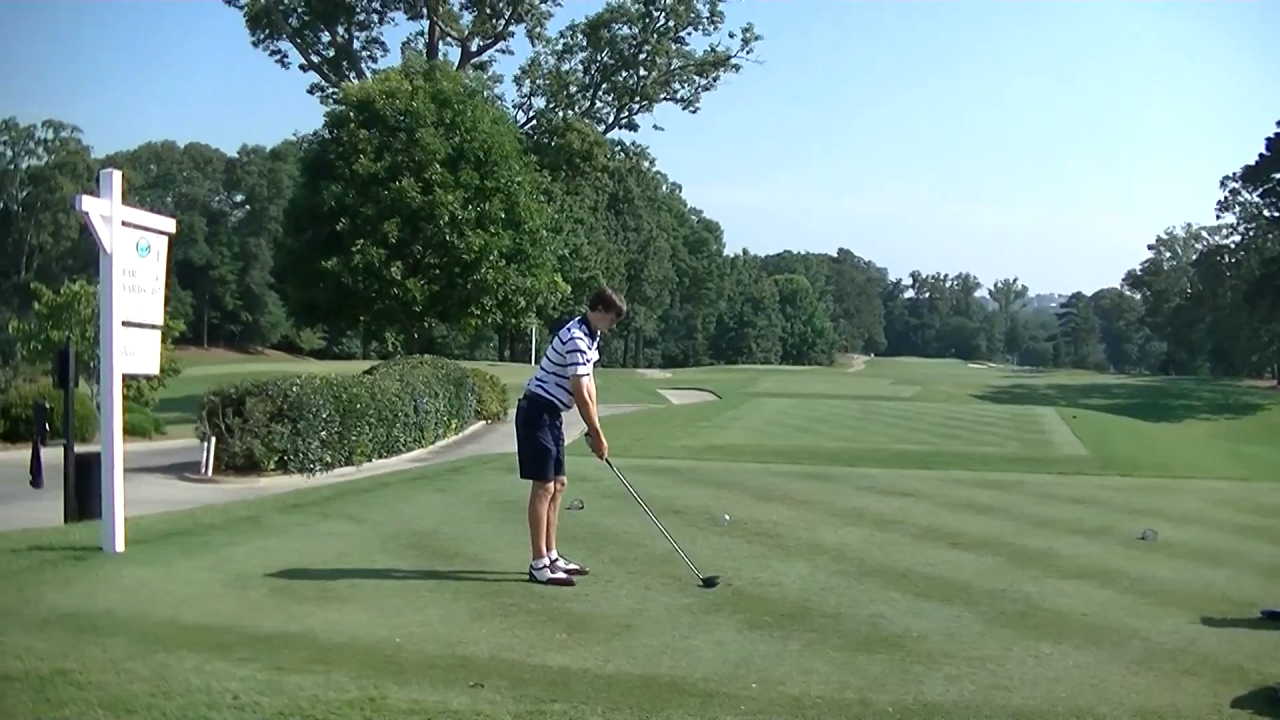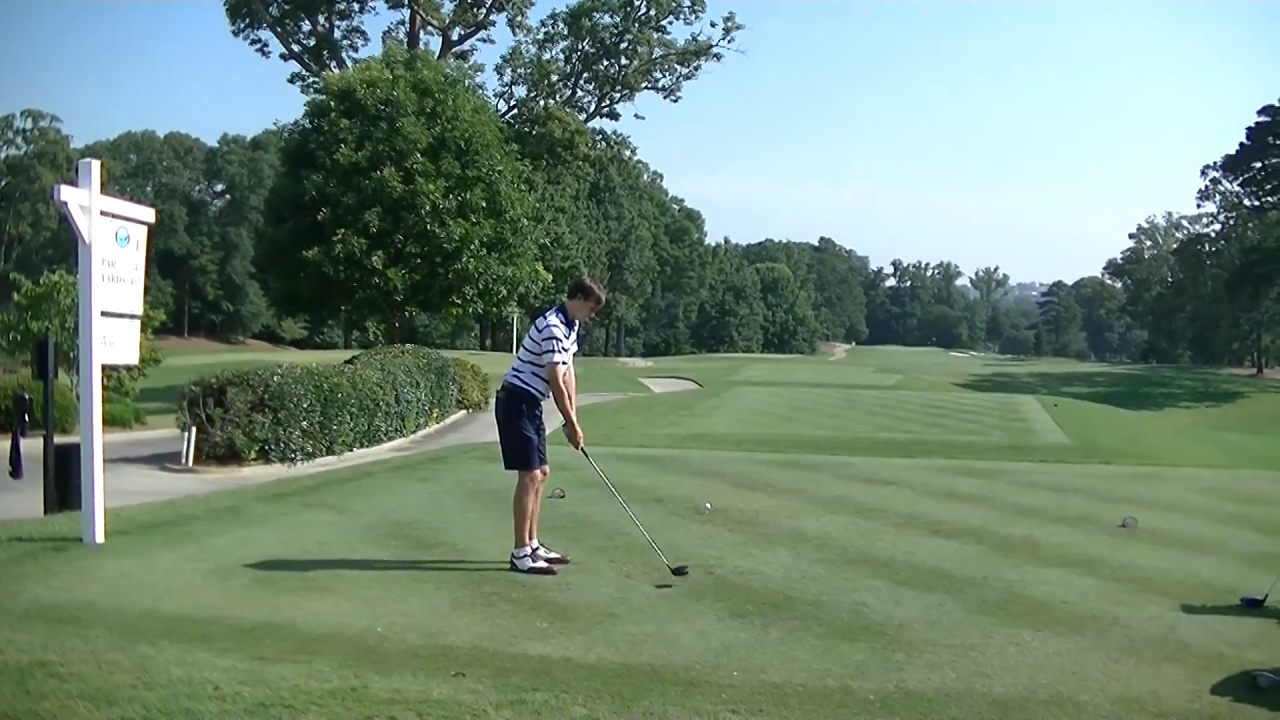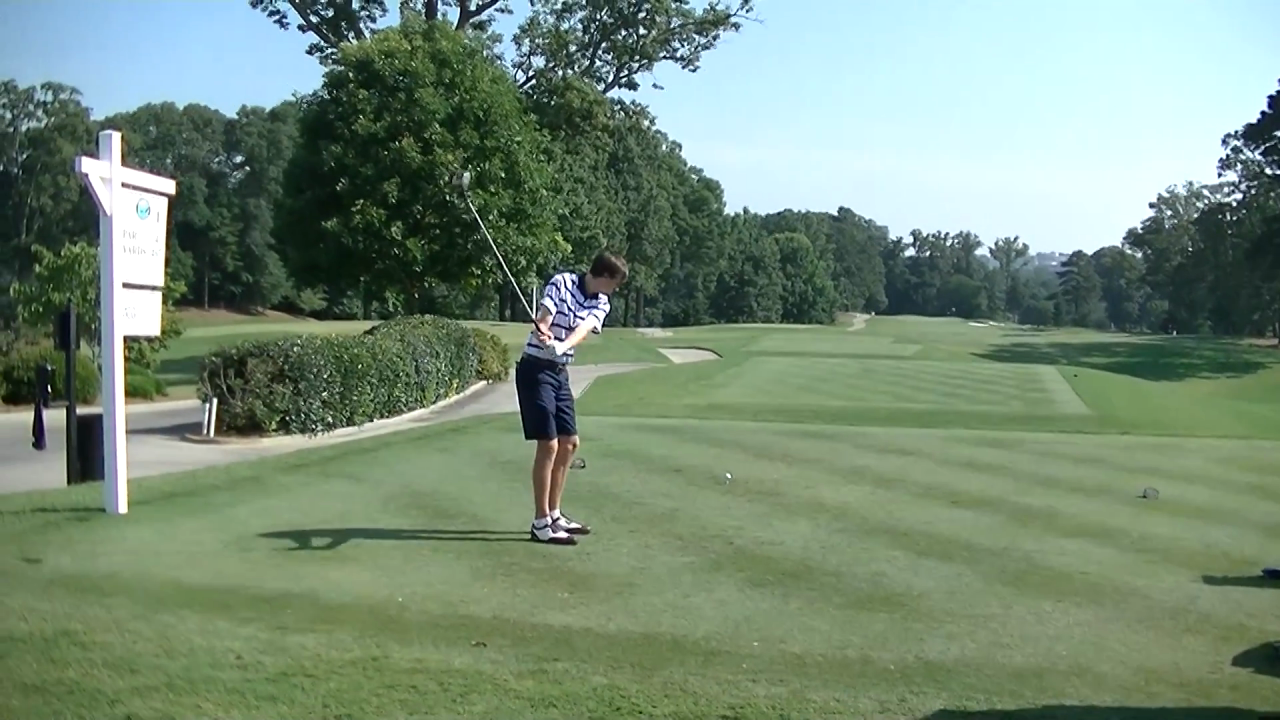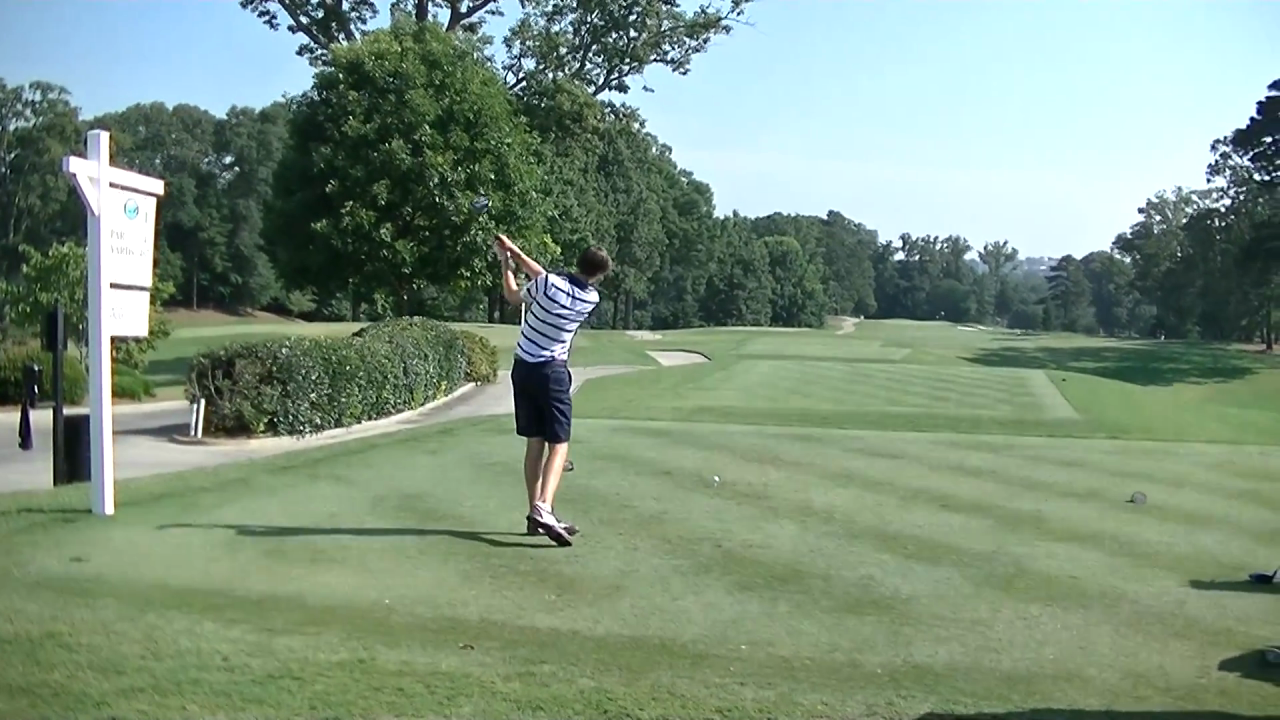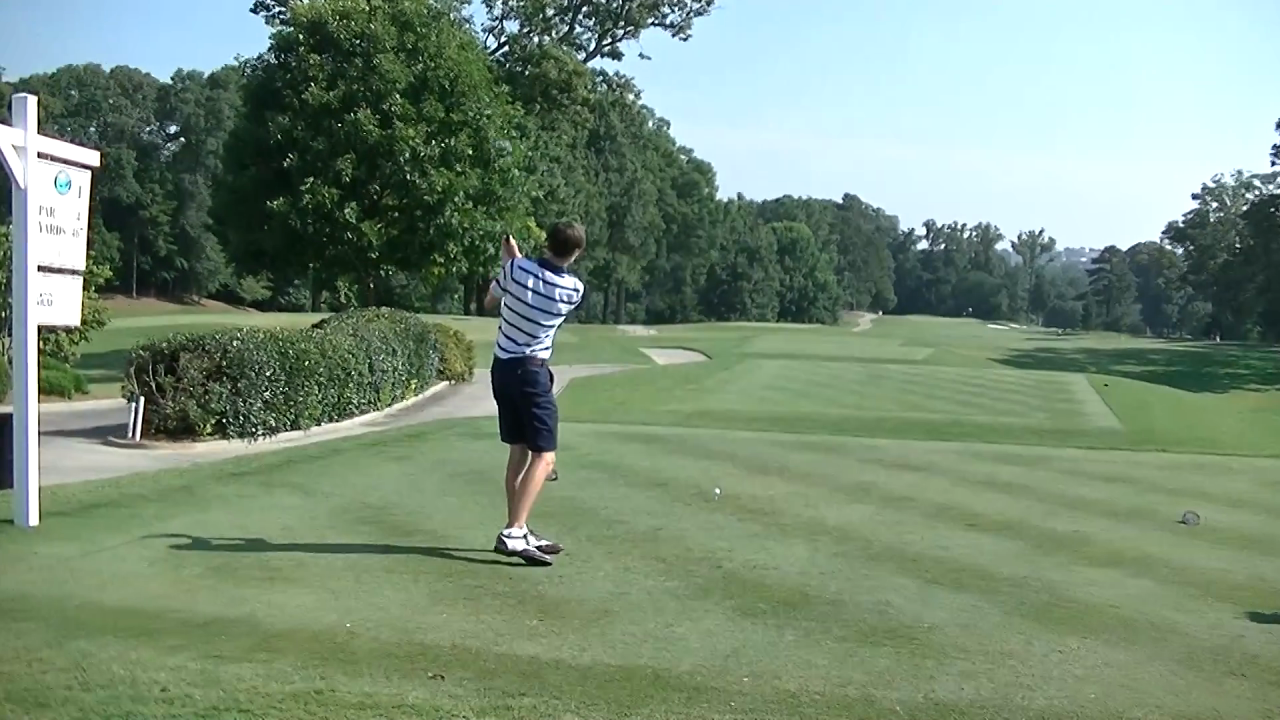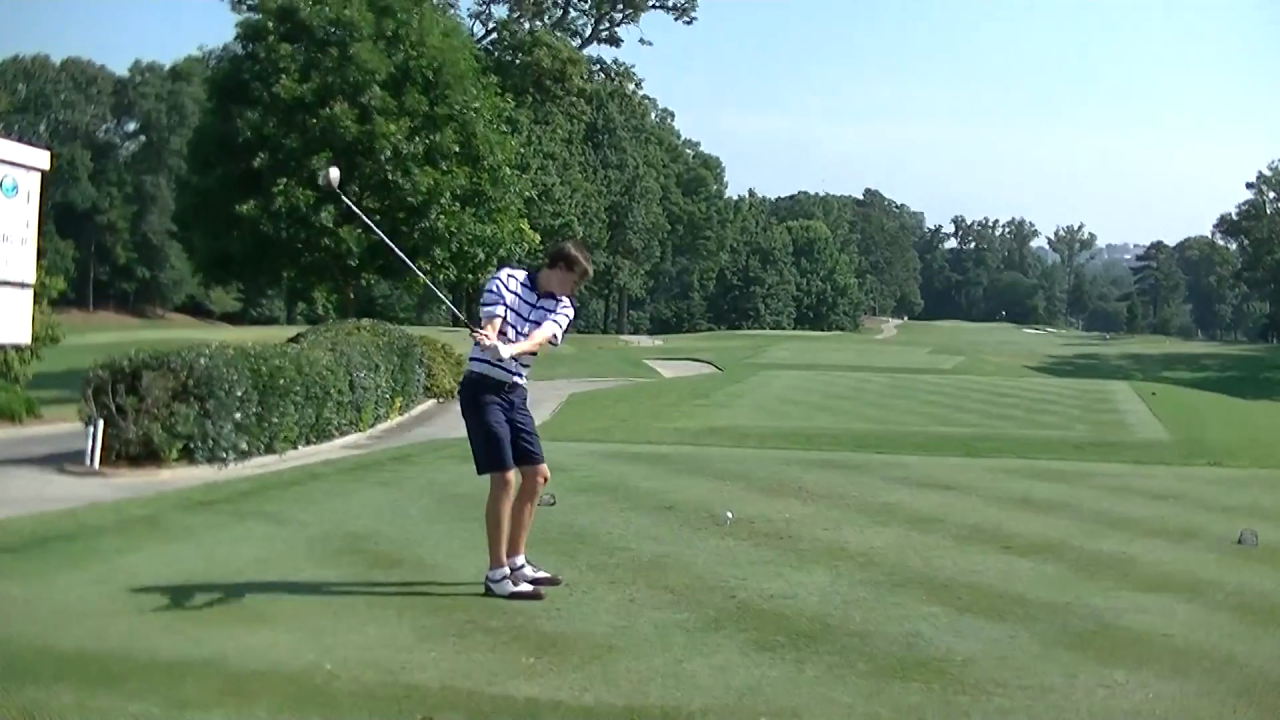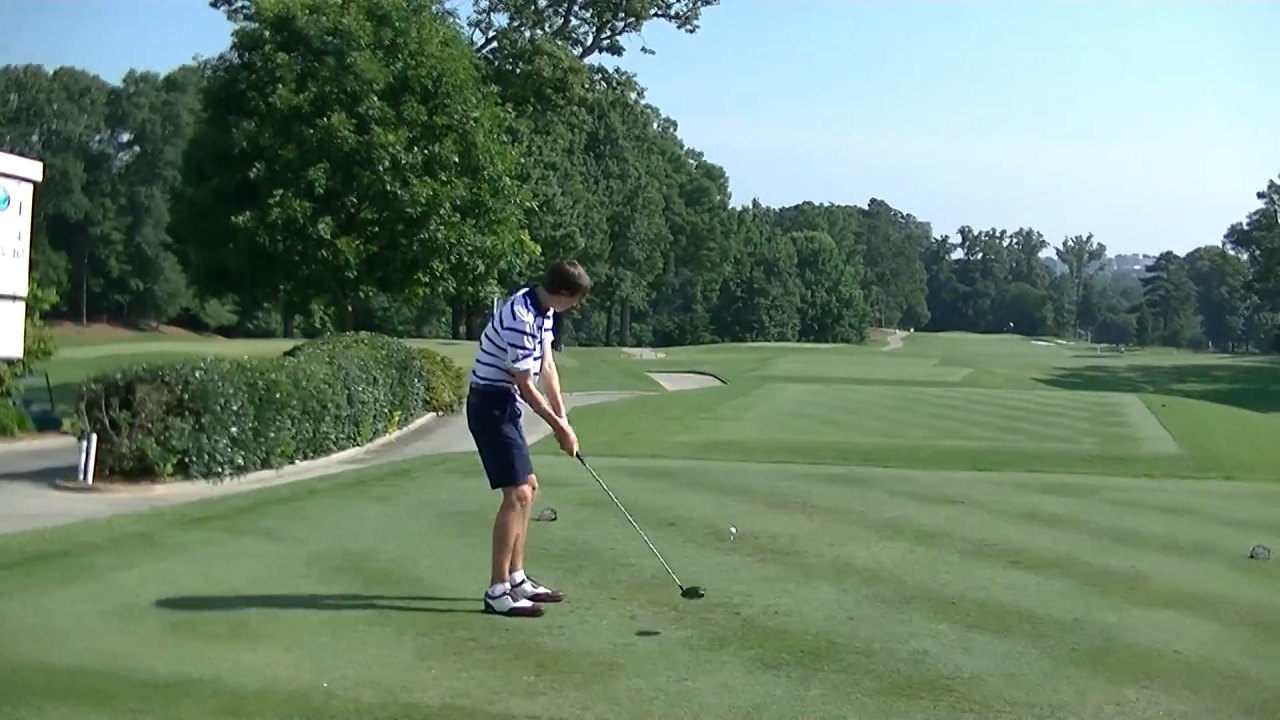
dt=0.7s
person 1, frame 1
left shoulder: (590, 335)
right shoulder: (576, 338)
left elbow: (589, 383)
right elbow: (580, 394)
left wrist: (594, 429)
right wrist: (597, 435)
left hip: (551, 413)
right hip: (537, 412)
left knee: (558, 484)
right knee: (544, 486)
left ankle: (550, 556)
right ankle: (538, 564)
person 1, frame 2
left shoulder: (571, 325)
right shoulder: (552, 327)
left elbow: (567, 372)
right elbow: (554, 382)
left wrist: (573, 417)
right wrist: (571, 424)
left hip: (531, 403)
right hip: (516, 401)
left knee: (540, 472)
right knee: (529, 475)
left ankle: (532, 544)
right ankle: (520, 553)
person 1, frame 3
left shoulder: (601, 304)
right shoulder: (561, 283)
left elbow: (581, 332)
right elbow: (541, 325)
left wrist: (560, 345)
right wrist: (543, 333)
left hip: (559, 372)
right hip: (535, 369)
left knee: (569, 443)
right knee: (549, 445)
left ankle: (553, 514)
right ankle: (541, 523)
person 1, frame 4
left shoulder: (547, 285)
right shoulder: (590, 299)
left elbow: (512, 296)
left wrist: (506, 261)
right wrist: (516, 253)
left hip: (523, 368)
right hip: (552, 372)
left knee: (535, 443)
right knee: (558, 445)
left ankle: (537, 512)
right ankle: (543, 508)
person 1, frame 5
left shoulder: (515, 270)
right shoulder: (574, 289)
left elbow: (491, 301)
left hip: (502, 368)
right hip: (531, 372)
left knee: (519, 451)
right knee: (544, 456)
left ankle: (517, 531)
right ankle: (513, 533)
person 1, frame 6
left shoulder: (563, 309)
right shoulder: (505, 279)
left elbow: (538, 340)
right elbow: (488, 332)
left wrist: (509, 349)
right wrist: (488, 340)
left hip: (515, 393)
right hip: (481, 389)
left knee: (537, 475)
right knee: (505, 479)
person 1, frame 7
left shoulder: (543, 309)
right shoulder: (521, 319)
left elbow: (548, 364)
right elbow: (526, 385)
left wrist: (561, 413)
right wrist: (558, 426)
left hip: (505, 404)
right hip: (492, 404)
left knee: (527, 487)
right knee: (518, 494)
